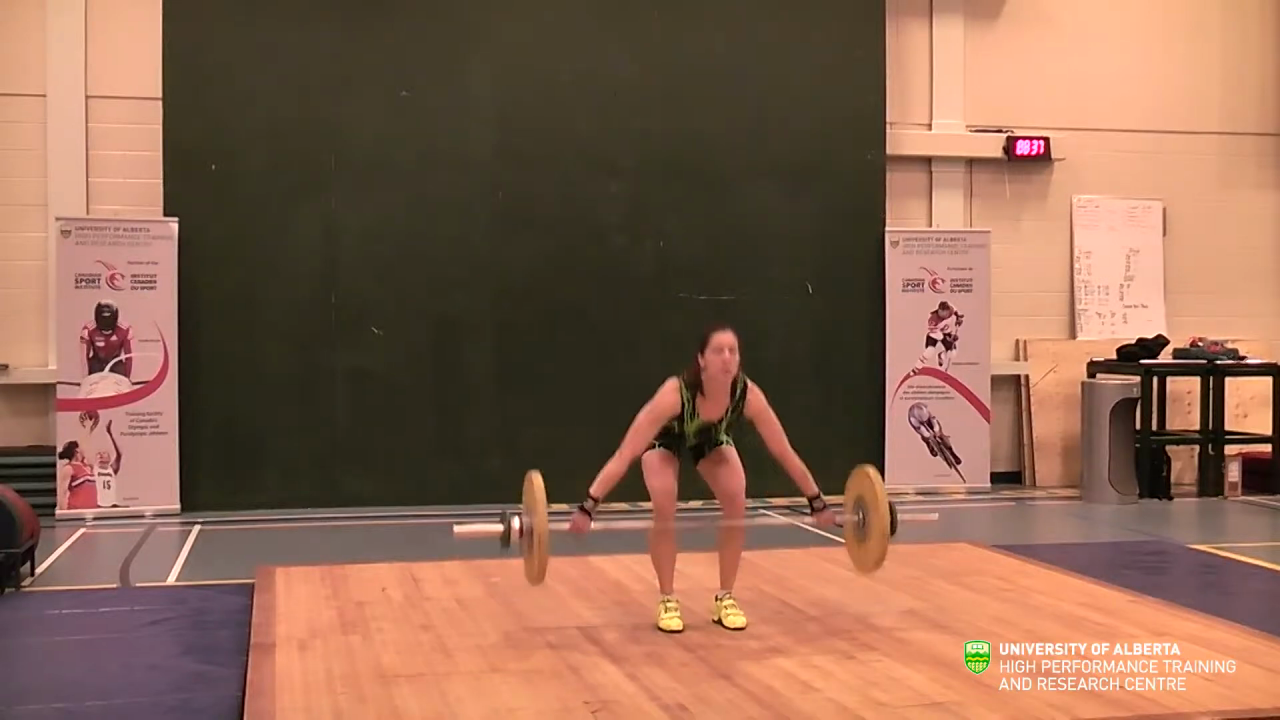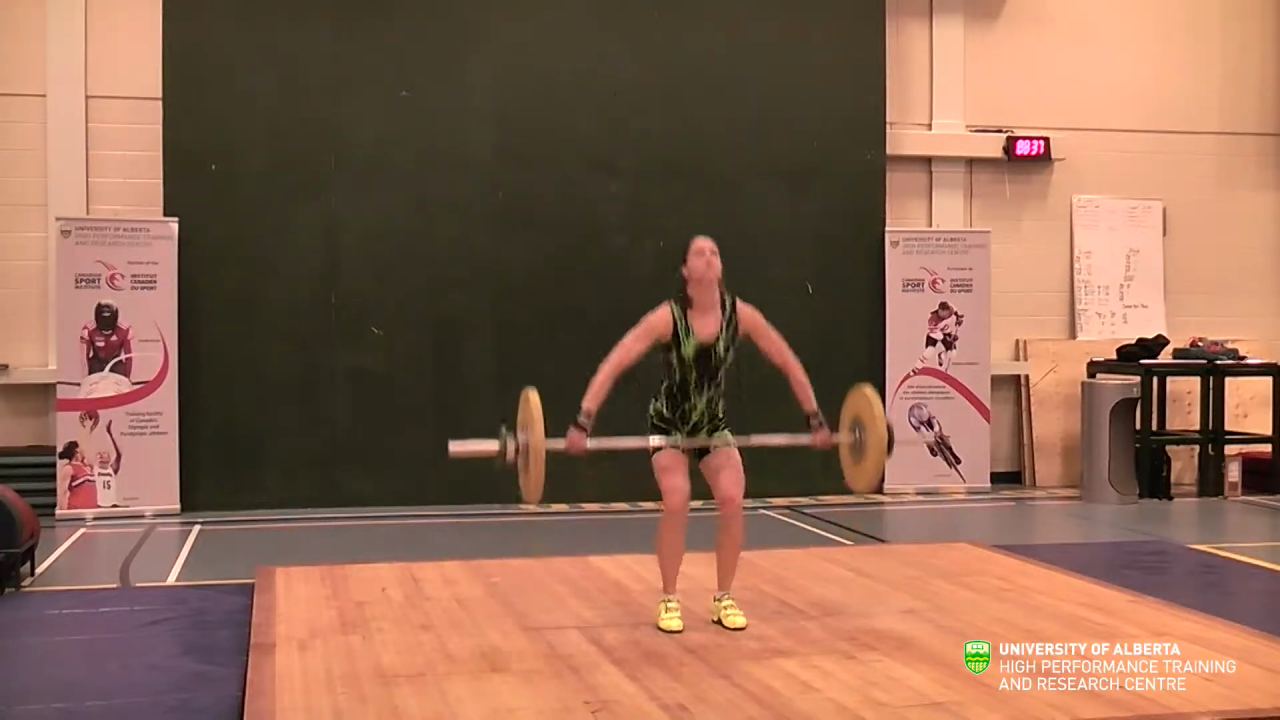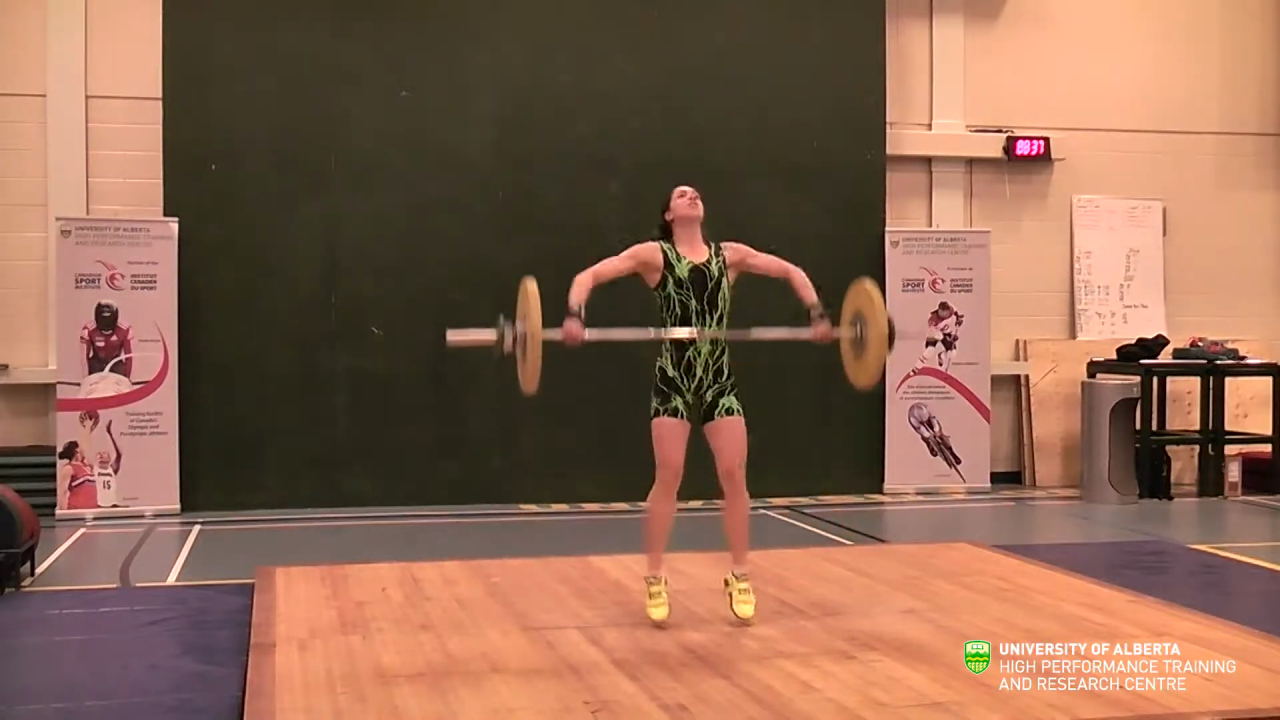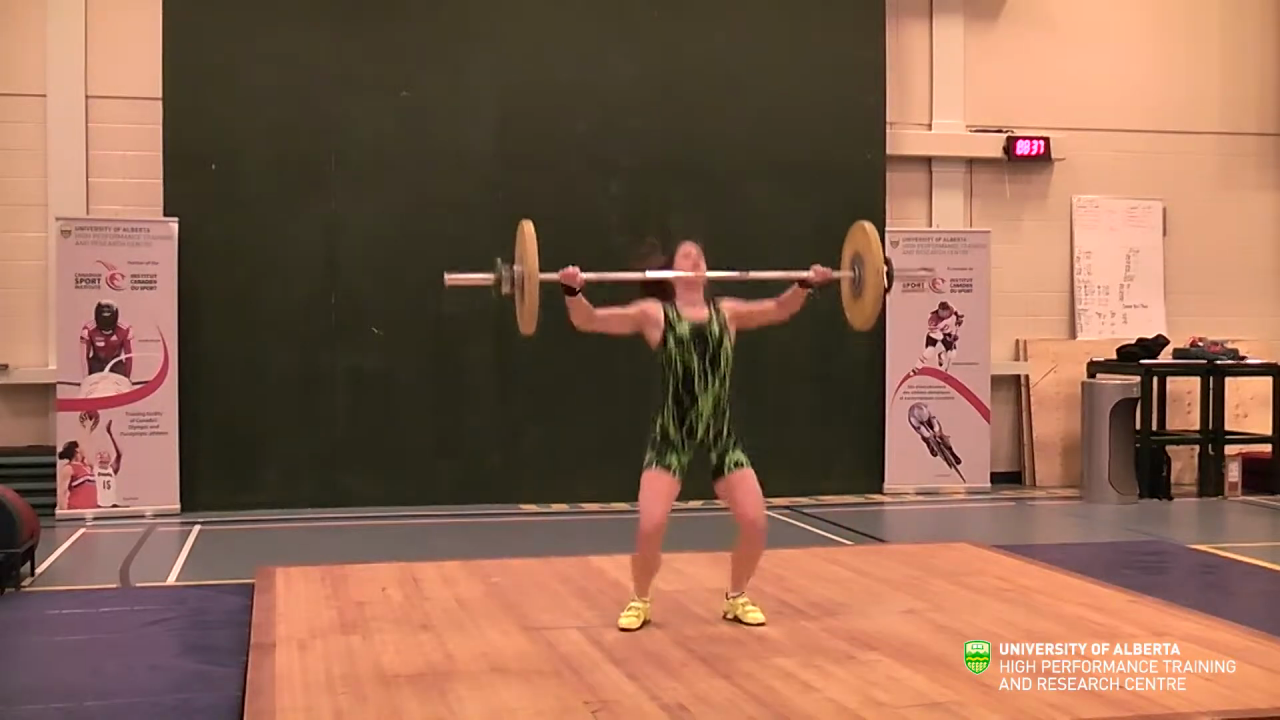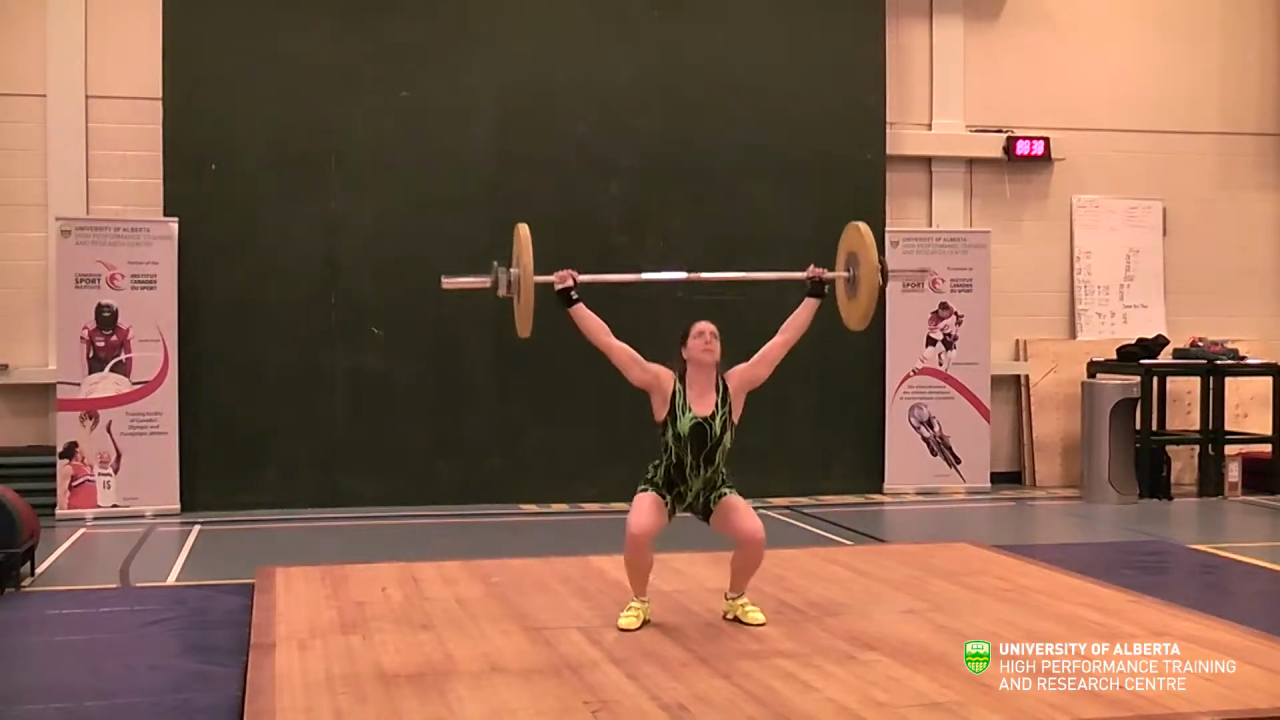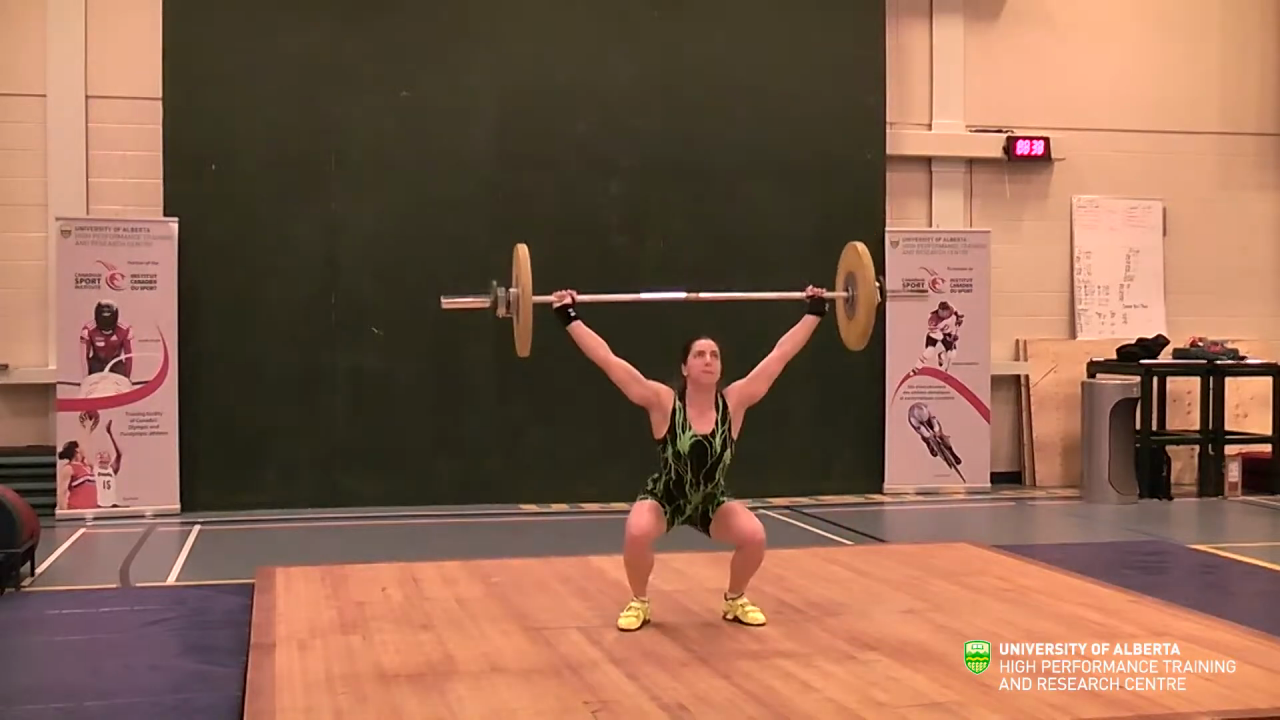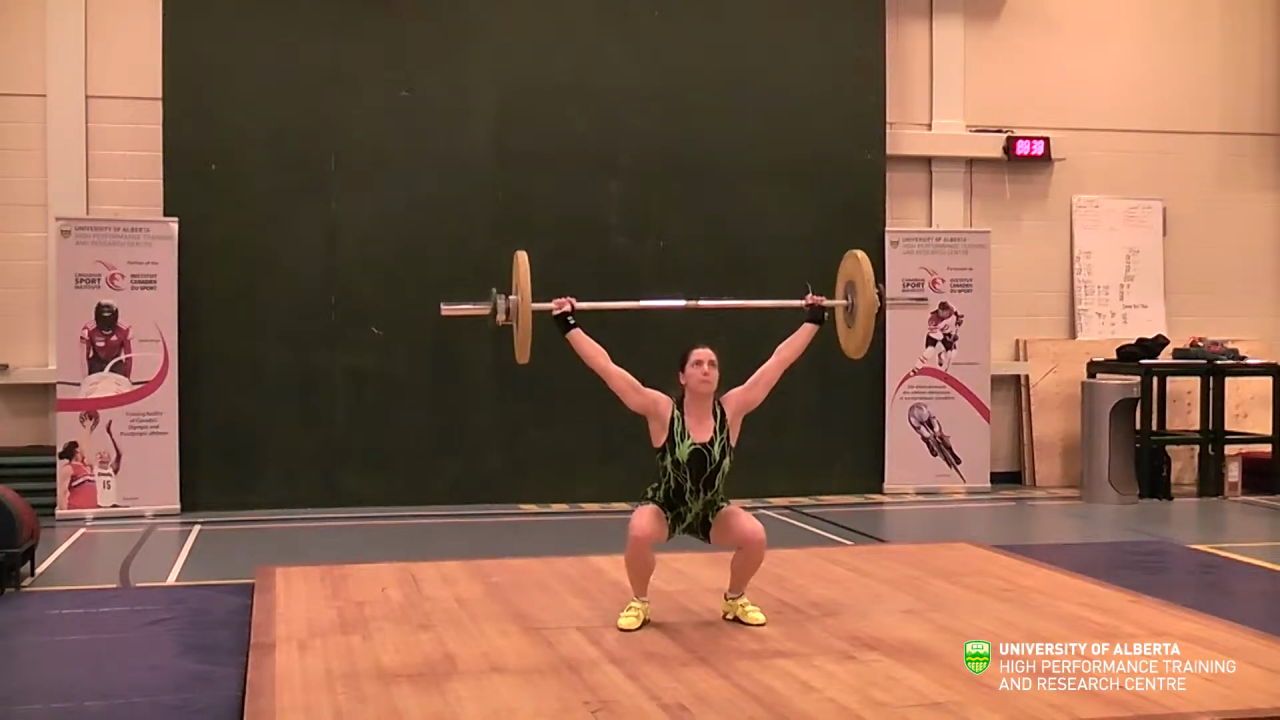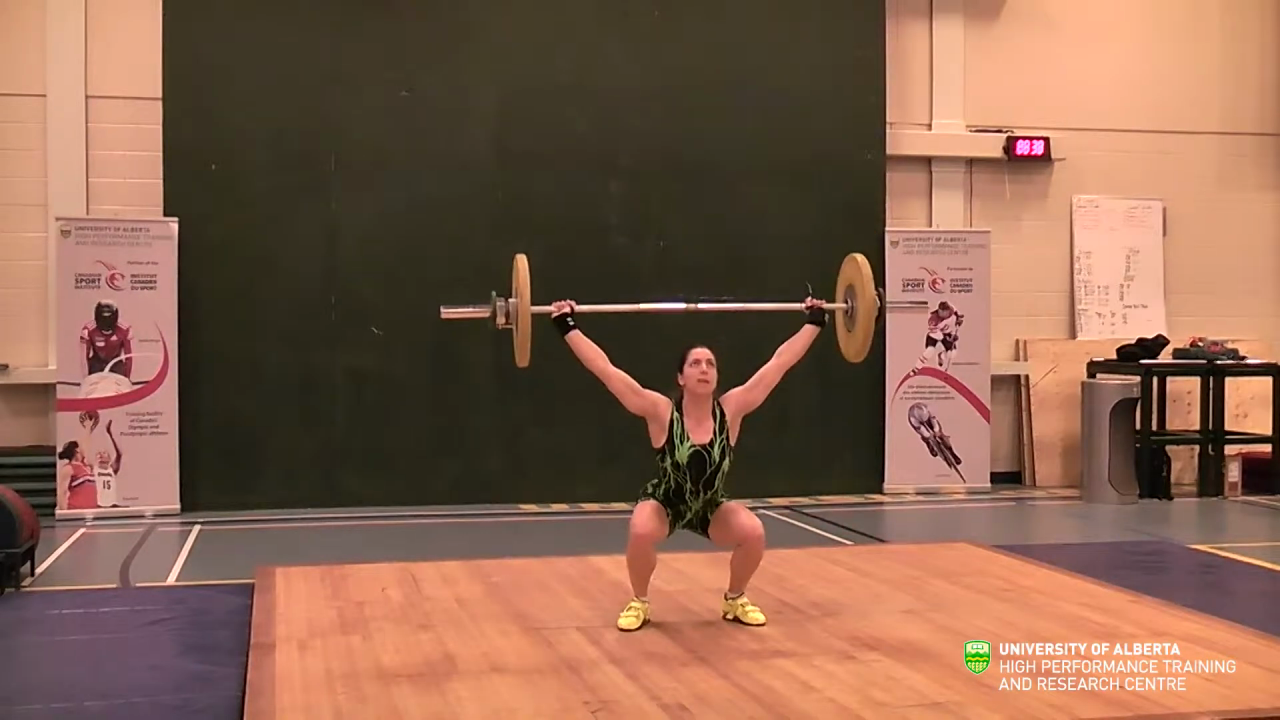
dt=0.2s
person 1, frame 1
left shoulder: (748, 395)
right shoulder: (675, 393)
left elbow: (785, 452)
right elbow: (625, 453)
left wrist: (817, 503)
right wrist: (587, 506)
left hip: (711, 437)
right hip: (665, 437)
left knee: (736, 499)
right knee: (664, 505)
left ankle: (726, 597)
right ankle: (667, 600)
person 1, frame 2
left shoulder: (740, 314)
right shoulder: (667, 317)
left elbow: (789, 363)
right elbow: (613, 365)
left wrist: (815, 419)
right wrist: (583, 422)
left hip: (712, 420)
right hip: (668, 422)
left knee: (732, 502)
right knee: (677, 504)
left ankle: (724, 599)
right ankle: (669, 600)
person 1, frame 3
left shoulder: (729, 253)
right shoulder: (654, 254)
left elbow: (792, 272)
right elbow: (587, 277)
left wrist: (816, 312)
right wrist: (575, 315)
left hip: (719, 381)
right hip: (673, 380)
left knee: (734, 476)
right knee: (668, 476)
left ankle: (739, 577)
right ankle: (654, 579)
person 1, frame 4
left shoulder: (726, 311)
right shoulder: (654, 313)
left elbow: (783, 308)
right elbow: (587, 320)
left wrist: (807, 284)
right wrist: (572, 292)
left hip: (721, 438)
right hip: (673, 437)
left knee: (755, 521)
right knee: (651, 525)
left ankle: (737, 598)
right ankle: (639, 601)
person 1, frame 5
left shoulder: (734, 385)
right shoulder: (663, 384)
left elbow: (783, 340)
right elbow: (606, 341)
left wrist: (814, 294)
right wrist: (571, 297)
left hip: (713, 488)
right hip: (664, 486)
left knee: (753, 535)
right knee: (637, 533)
left ankle: (735, 599)
right ankle: (639, 602)
person 1, frame 6
left shoulder: (734, 402)
right shoulder: (663, 403)
left elbow: (781, 353)
right elbow: (607, 358)
left wrist: (814, 312)
right wrist: (569, 316)
left hip: (712, 501)
right hip: (664, 498)
left knee: (754, 537)
right knee: (637, 534)
left ankle: (735, 599)
right ankle: (639, 602)
person 1, frame 7
left shoulder: (732, 409)
right shoulder: (661, 411)
left elbow: (779, 361)
right elbow: (605, 366)
left wrist: (813, 320)
right wrist: (568, 324)
left hip: (711, 510)
right hip: (664, 506)
left knee: (755, 537)
right knee: (639, 535)
left ankle: (735, 599)
right ankle: (639, 602)
person 1, frame 8
left shoulder: (731, 410)
right shoulder: (661, 412)
left elbow: (779, 363)
right elbow: (605, 368)
left wrist: (814, 322)
right wrist: (568, 326)
left hip: (712, 507)
right hip: (664, 503)
left knee: (753, 533)
right knee: (640, 532)
left ankle: (735, 598)
right ankle: (639, 602)
